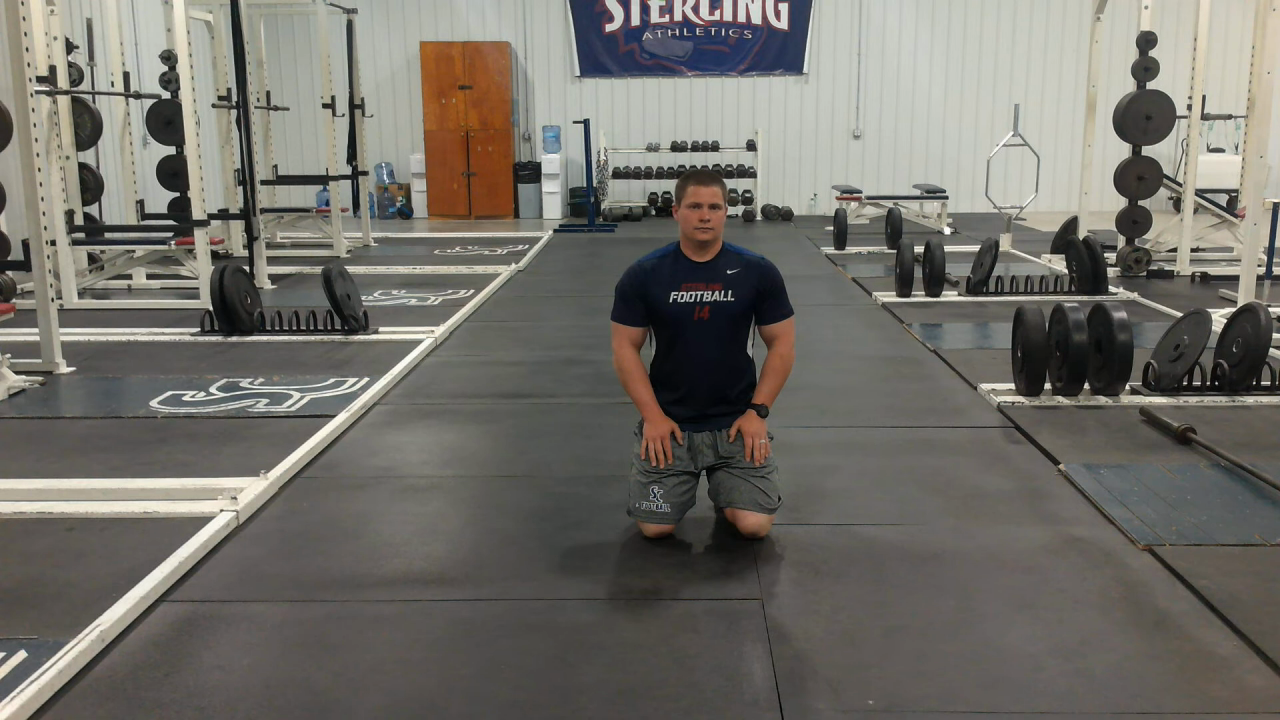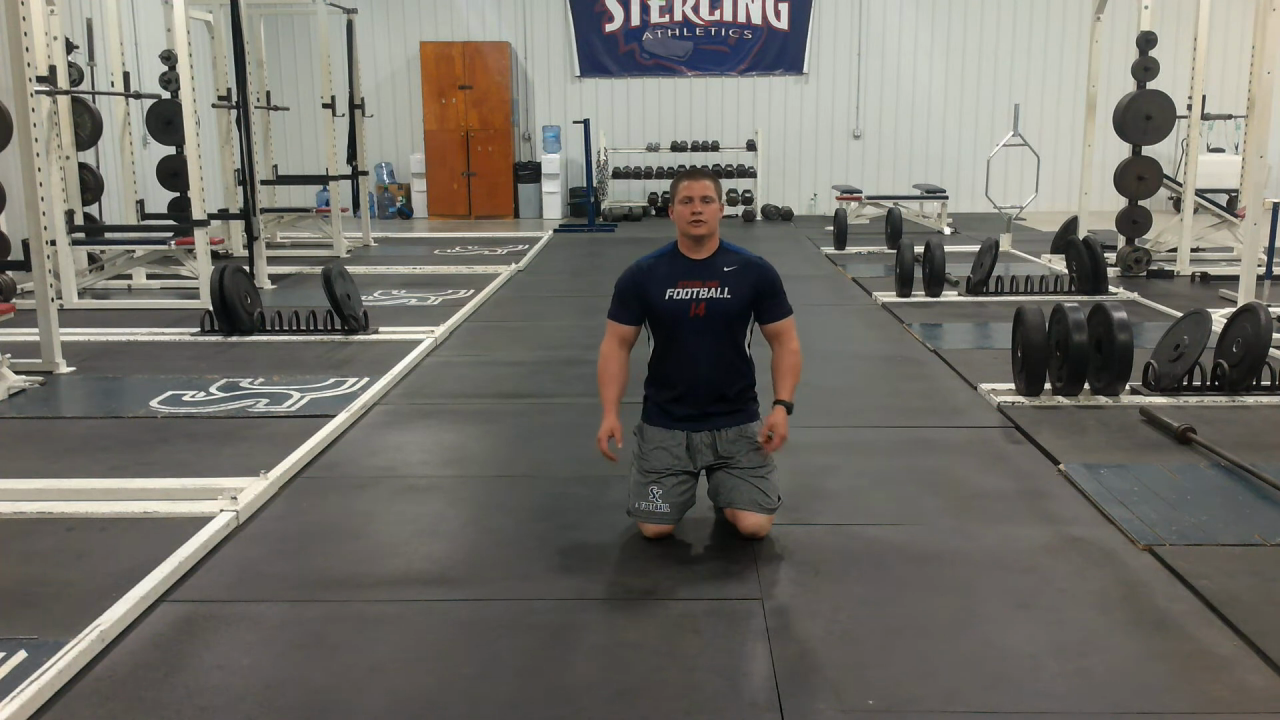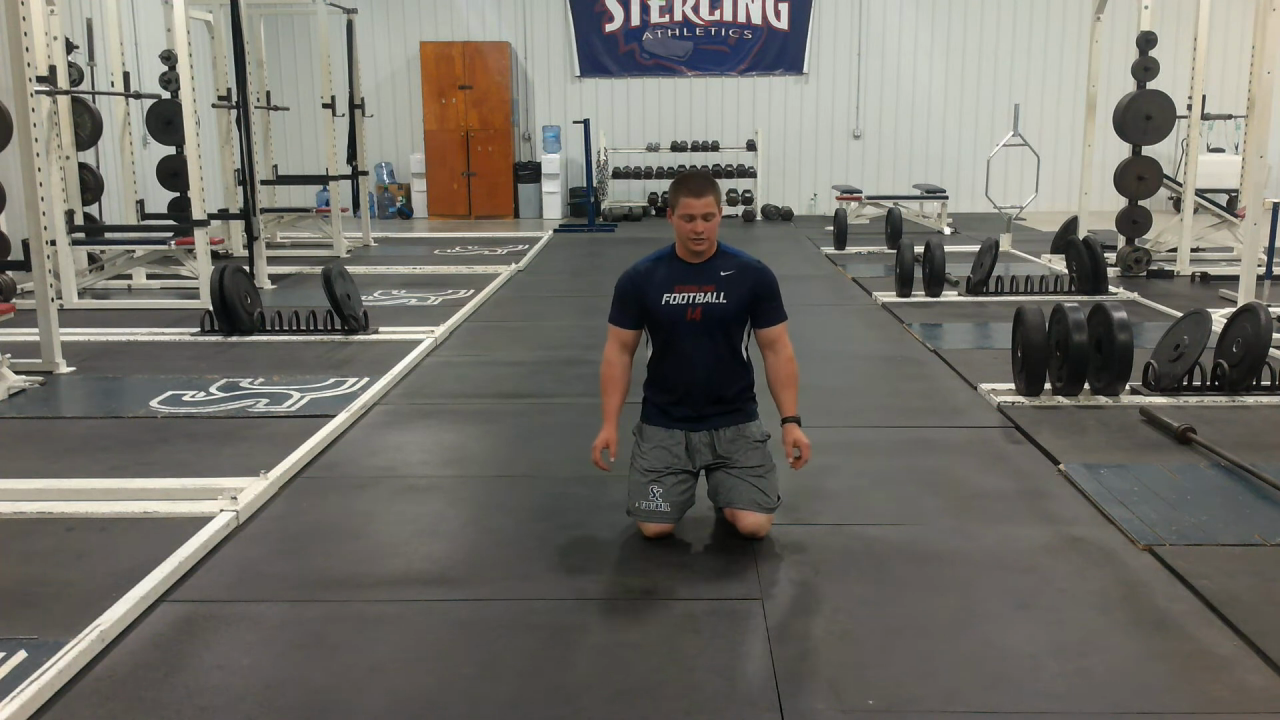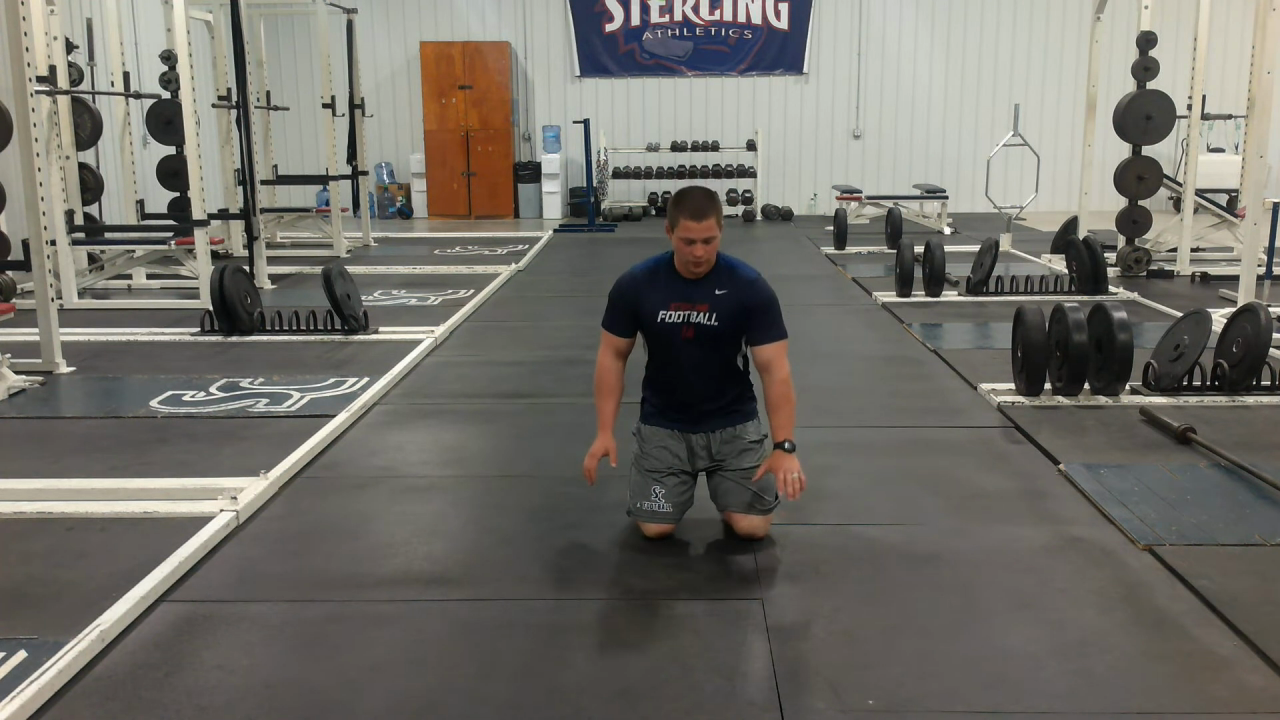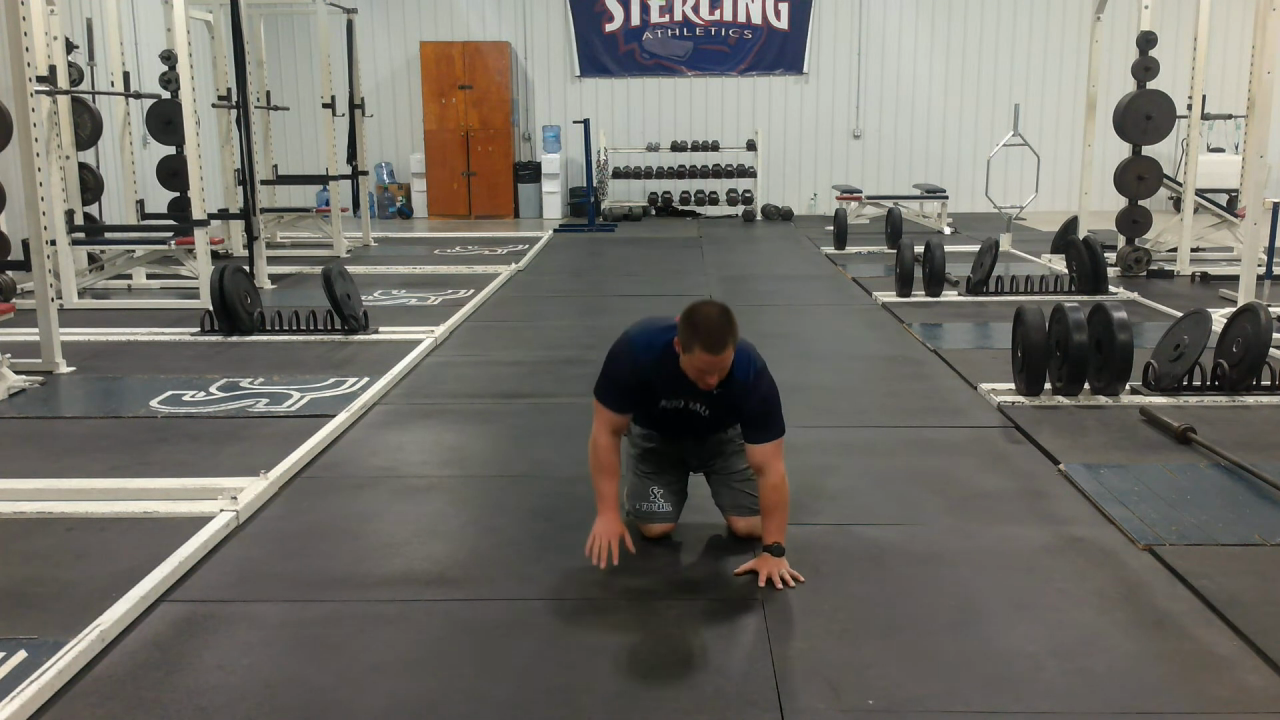
dt=1s
person 1, frame 1
left shoulder: (758, 272)
right shoulder: (643, 275)
left elbow: (781, 346)
right elbow: (625, 348)
left wrist: (757, 411)
right wrist: (652, 415)
left hip: (737, 420)
right hip: (668, 421)
left knee: (754, 525)
right knee: (655, 526)
left ankle: (722, 484)
right ankle: (690, 478)
person 1, frame 2
left shoulder: (755, 271)
right shoulder: (641, 275)
left elbow: (785, 342)
right elbow: (616, 344)
left wrist: (782, 405)
right wrist: (610, 412)
left hip: (737, 421)
right hip: (665, 422)
left knee: (754, 526)
right knee: (655, 527)
left ankle: (721, 485)
right ankle: (689, 479)
person 1, frame 3
left shoulder: (753, 275)
right shoulder: (639, 278)
left elbow: (776, 349)
right elbow: (619, 351)
left wrist: (790, 421)
right wrist: (609, 423)
left hip: (735, 421)
right hip: (664, 423)
left knee: (754, 525)
right knee: (655, 527)
left ankle: (719, 483)
right ankle: (689, 478)
person 1, frame 4
left shoulder: (750, 288)
right shoulder: (635, 285)
left elbow: (775, 371)
right elbow: (612, 356)
left wrist: (784, 447)
right wrist: (605, 431)
left hip: (733, 424)
right hip: (663, 425)
left knee: (751, 526)
right knee: (655, 527)
left ankle: (720, 484)
right ankle: (676, 478)
person 1, frame 5
left shoulder: (751, 375)
right shoulder: (635, 351)
left elbow: (770, 468)
right elbow: (606, 433)
left wrist: (773, 550)
right wrist: (607, 513)
left hip: (723, 435)
right hip: (656, 435)
left knee: (749, 526)
right knee: (655, 527)
left ankle: (715, 477)
